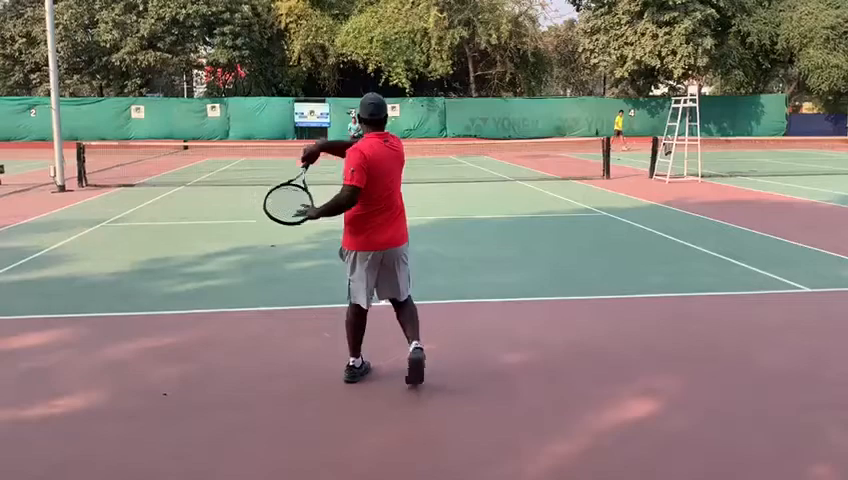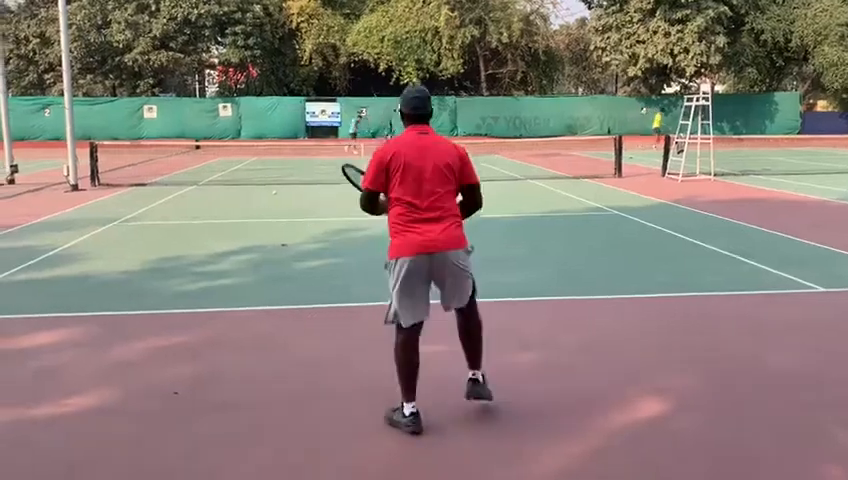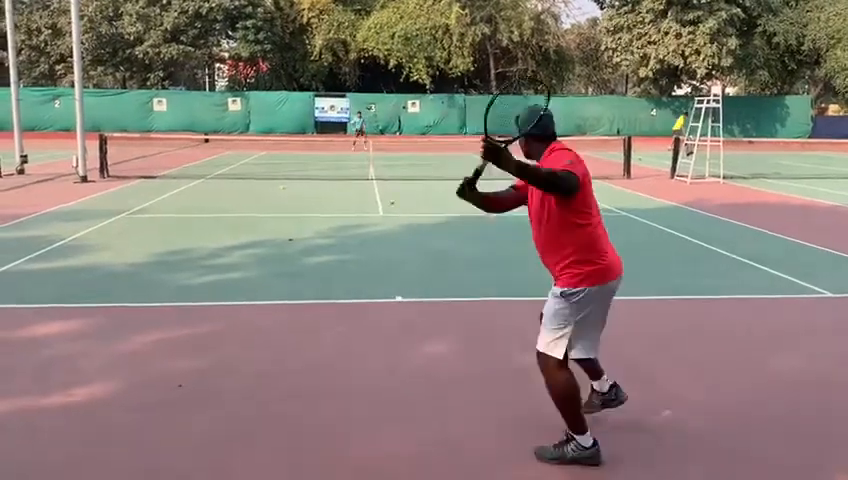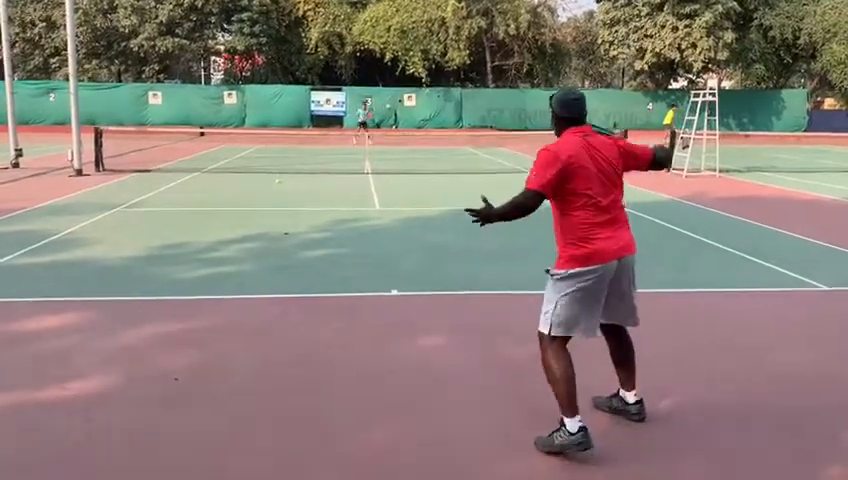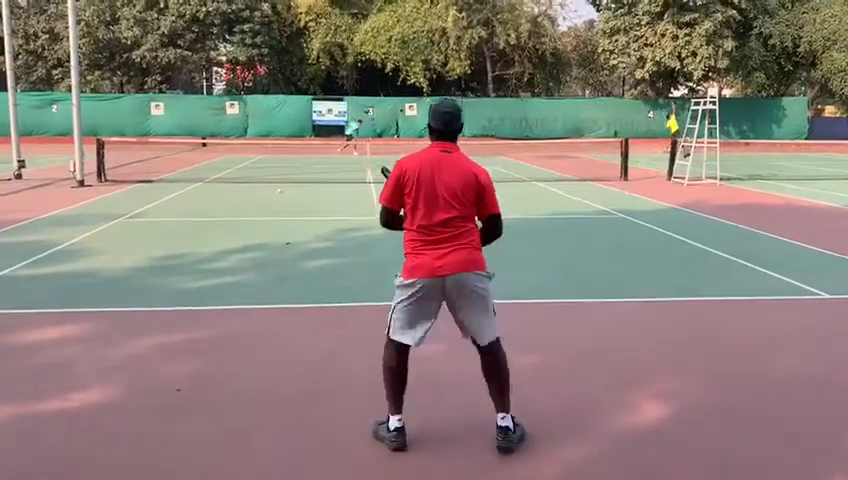
dt=1s
person 1, frame 1
left shoulder: (359, 153)
right shoulder: (395, 145)
left elbow: (348, 198)
left wrist: (316, 212)
right wrist: (321, 146)
left hip: (362, 243)
right hip: (395, 240)
left knee: (358, 303)
right knee: (402, 299)
left ankle: (354, 363)
right ankle: (416, 347)
person 1, frame 2
left shoulder: (387, 151)
right shoulder: (454, 151)
left elbow: (367, 204)
right elbow: (474, 202)
left hip: (408, 251)
right hip: (450, 246)
left knee: (407, 329)
right knee: (467, 308)
left ankle: (409, 411)
right ankle: (476, 379)
person 1, frame 3
left shoulder: (563, 158)
right shoulder: (538, 172)
left elbow: (567, 185)
right elbow: (503, 202)
left wrist: (510, 164)
right wrist: (473, 192)
left hip: (585, 276)
right hip: (592, 271)
left knee: (551, 357)
right knee: (556, 327)
left ankle: (582, 442)
right ankle: (605, 389)
person 1, frame 4
left shoulder: (554, 152)
right shoulder: (613, 146)
left elbow: (528, 201)
right elbow: (661, 160)
left wrist: (492, 215)
right wrist: (661, 147)
left hip: (583, 261)
right hip: (622, 252)
left knee: (552, 341)
right knee: (613, 324)
left ankle: (572, 428)
right ankle: (629, 398)
person 1, frame 5
left shoulder: (405, 166)
right shoulder: (477, 172)
left elbow: (387, 220)
right elbow: (493, 228)
left hip: (419, 272)
right hip: (467, 270)
left knee: (396, 343)
right knee: (489, 345)
left ankle: (395, 425)
right ankle: (506, 425)
